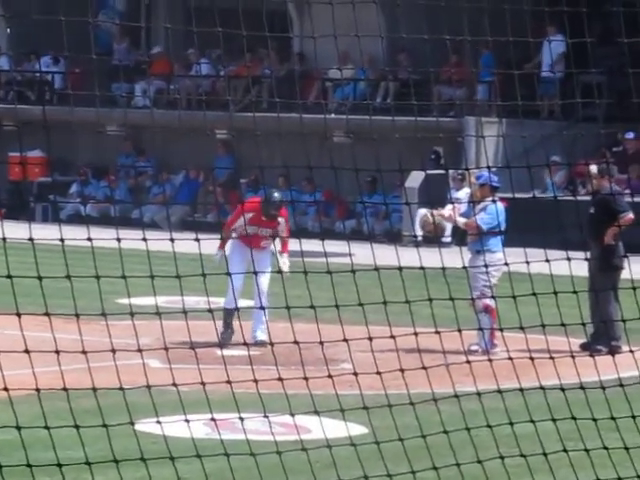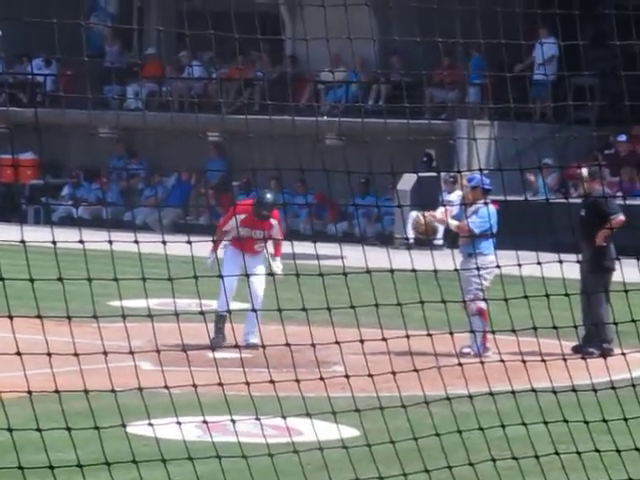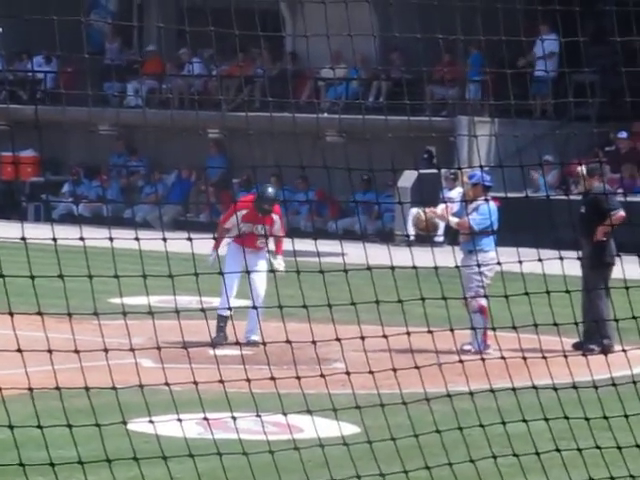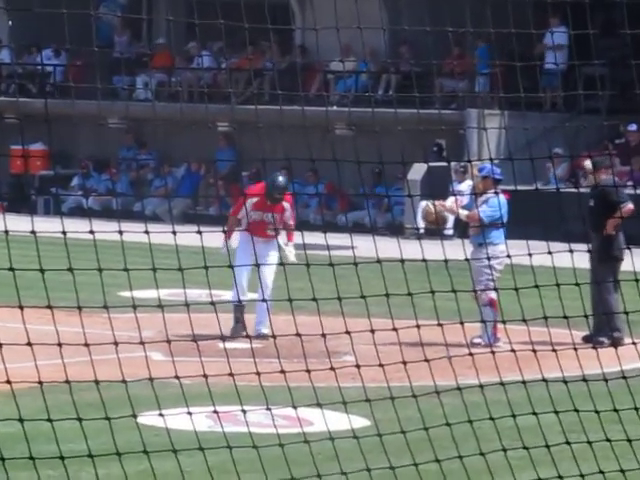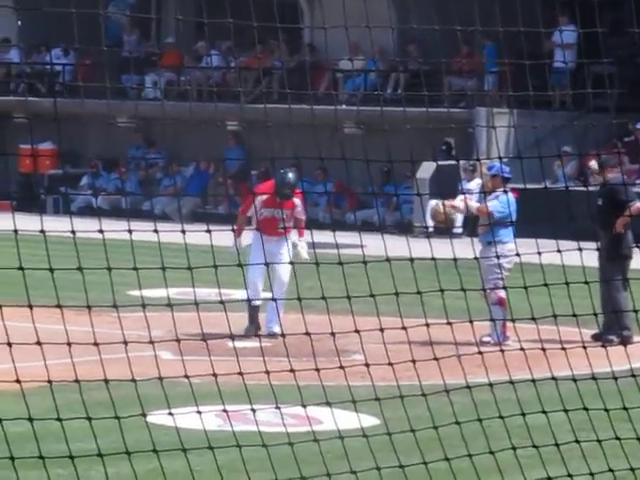
dt=0.1s
person 1, frame 1
left shoulder: (611, 194)
right shoulder: (599, 194)
left elbow: (629, 217)
left wrist: (611, 231)
left hip: (608, 252)
right hip: (597, 250)
left knee: (607, 297)
right knee: (595, 296)
left ankle: (613, 342)
right ankle: (599, 338)
person 1, frame 2
left shoulder: (602, 197)
right shoulder: (591, 196)
left elbow: (619, 218)
left wrist: (603, 233)
left hip: (600, 254)
right hip: (589, 252)
left knee: (599, 299)
right knee: (587, 298)
left ankle: (605, 344)
right ankle: (590, 340)
person 1, frame 3
left shoulder: (602, 193)
right shoulder: (590, 193)
left elbow: (620, 214)
left wrist: (603, 229)
left hip: (600, 250)
right hip: (589, 248)
left knee: (599, 295)
right knee: (589, 294)
left ankle: (605, 341)
right ankle: (591, 337)
person 1, frame 4
left shoulder: (610, 186)
right shoulder: (600, 186)
left elbow: (629, 207)
left wrist: (612, 223)
left hip: (609, 243)
right hip: (599, 242)
left knee: (608, 288)
right knee: (598, 287)
left ankle: (615, 334)
right ankle: (601, 330)
person 1, frame 5
left shoulder: (618, 185)
right shoulder: (608, 184)
left wrist: (621, 221)
left hip: (617, 241)
right hip: (608, 240)
left knee: (617, 286)
right knee: (607, 285)
left ankle: (623, 332)
right ankle: (610, 328)
person 2, frame 1
left shoulder: (494, 207)
right shoulder: (477, 205)
left elbow: (473, 225)
right elbow: (461, 217)
left wrist: (456, 218)
right wrist: (444, 214)
left hip: (489, 258)
right hip: (478, 257)
left knee: (483, 298)
right knee: (480, 298)
left ankle: (489, 343)
right ankle: (485, 340)
person 2, frame 2
left shoulder: (486, 210)
right shoulder: (469, 208)
left elbow: (466, 228)
right elbow: (451, 219)
left wrist: (448, 221)
right wrist: (435, 216)
left hip: (481, 260)
right hip: (470, 259)
left knee: (475, 301)
right knee: (471, 301)
left ankle: (480, 347)
right ankle: (477, 343)
person 2, frame 3
left shoulder: (487, 207)
right shoulder: (471, 205)
left elbow: (467, 225)
right elbow: (453, 216)
left wrist: (449, 218)
right wrist: (438, 212)
left hip: (482, 257)
right hip: (471, 256)
left knee: (476, 299)
right knee: (472, 298)
left ankle: (481, 344)
right ankle: (478, 340)
person 2, frame 4
left shoulder: (496, 200)
right shoulder: (480, 198)
left elbow: (475, 217)
right elbow: (461, 210)
left wrist: (459, 210)
right wrist: (444, 206)
left hip: (491, 250)
right hip: (481, 250)
left knee: (486, 291)
right knee: (481, 292)
left ankle: (491, 337)
right ankle: (488, 334)
person 2, frame 5
left shoulder: (505, 198)
right shoulder: (490, 196)
left elbow: (485, 211)
right elbow: (470, 208)
left wrist: (468, 203)
right wrist: (455, 205)
left hip: (500, 249)
right hip: (489, 248)
left knee: (495, 290)
right knee: (490, 290)
left ankle: (500, 335)
right ankle: (497, 332)
person 3, frame 1
left shoulder: (281, 215)
right shoulder: (248, 208)
left elbow: (284, 235)
right elbow: (229, 227)
left wrist: (283, 255)
right wrist: (221, 249)
left hip: (263, 251)
right hip: (241, 246)
left knee: (262, 290)
right knee: (235, 285)
left ankle: (260, 334)
right ankle: (227, 328)
person 3, frame 2
left shoulder: (274, 217)
right shoulder: (240, 210)
left elbow: (277, 238)
right elbow: (222, 229)
left wrist: (276, 258)
right wrist: (214, 251)
left hip: (257, 257)
right hip: (235, 251)
left knee: (257, 294)
right knee: (227, 291)
left ankle: (251, 337)
right ankle: (219, 333)
person 3, frame 3
left shoulder: (275, 213)
right shoulder: (241, 206)
left elbow: (279, 235)
right elbow: (223, 226)
left wrist: (278, 255)
right wrist: (216, 249)
left hip: (259, 254)
right hip: (237, 249)
left knee: (258, 293)
right knee: (228, 290)
left ankle: (252, 335)
right ankle: (221, 331)
person 3, frame 4
left shoulder: (285, 201)
right shoulder: (252, 195)
left elbow: (289, 223)
right elbow: (234, 216)
left wrist: (289, 244)
right wrist: (228, 238)
left hip: (271, 243)
right hip: (248, 239)
left knee: (267, 284)
right knee: (240, 279)
left ankle: (262, 327)
right ankle: (239, 322)
person 3, frame 5
left shoulder: (296, 197)
right shoulder: (262, 192)
left elbow: (300, 218)
right elbow: (244, 214)
left wrist: (301, 239)
right wrist: (237, 237)
left hip: (283, 241)
right hip: (261, 238)
left knee: (281, 282)
right knee: (254, 280)
left ankle: (273, 325)
right ankle: (253, 322)
